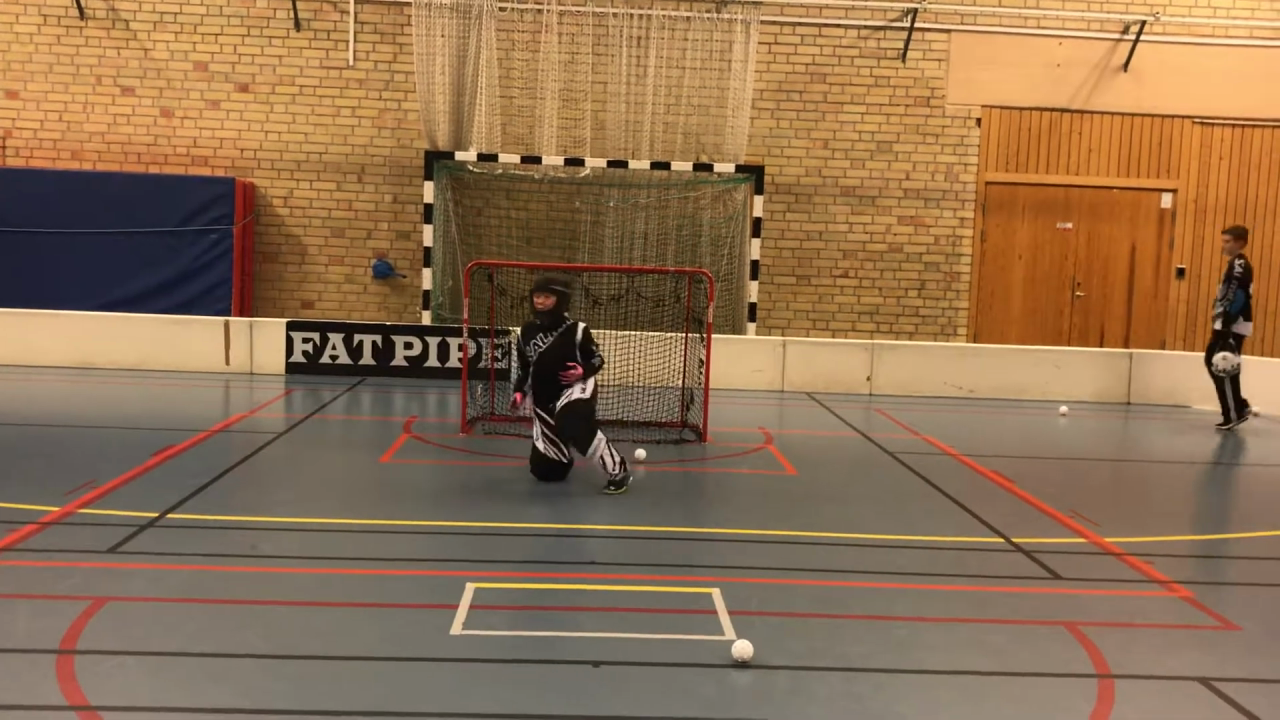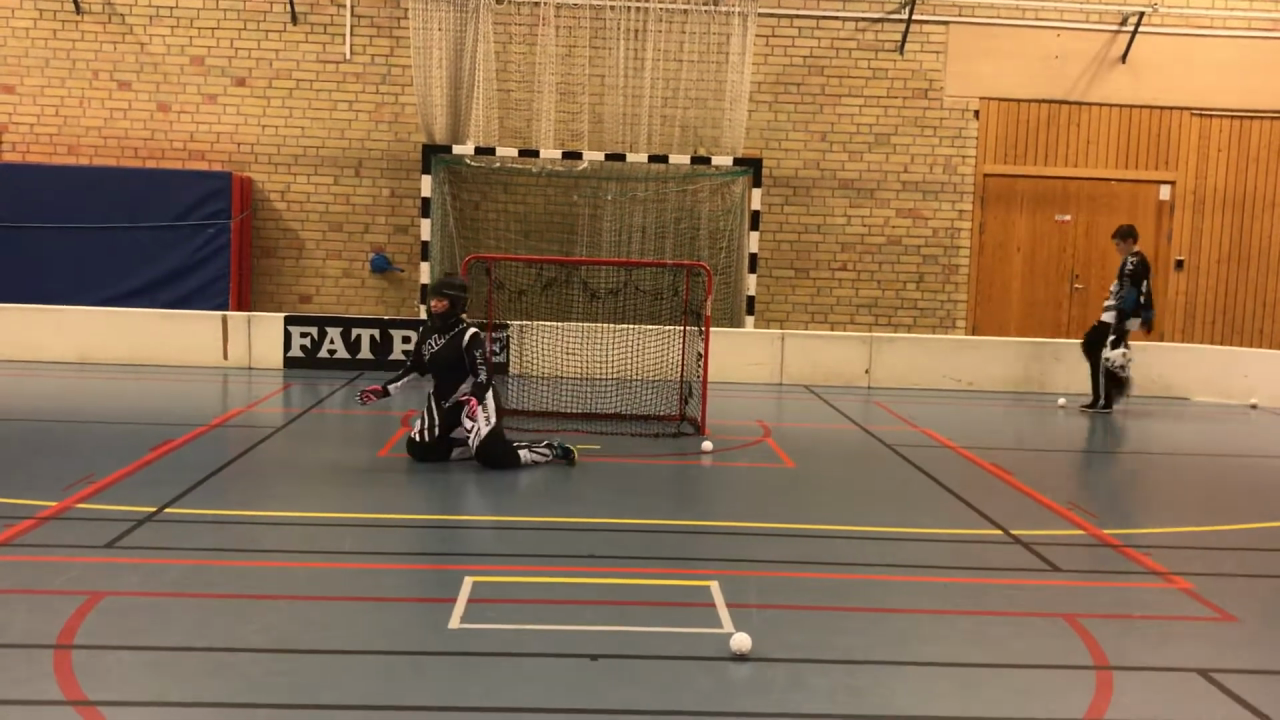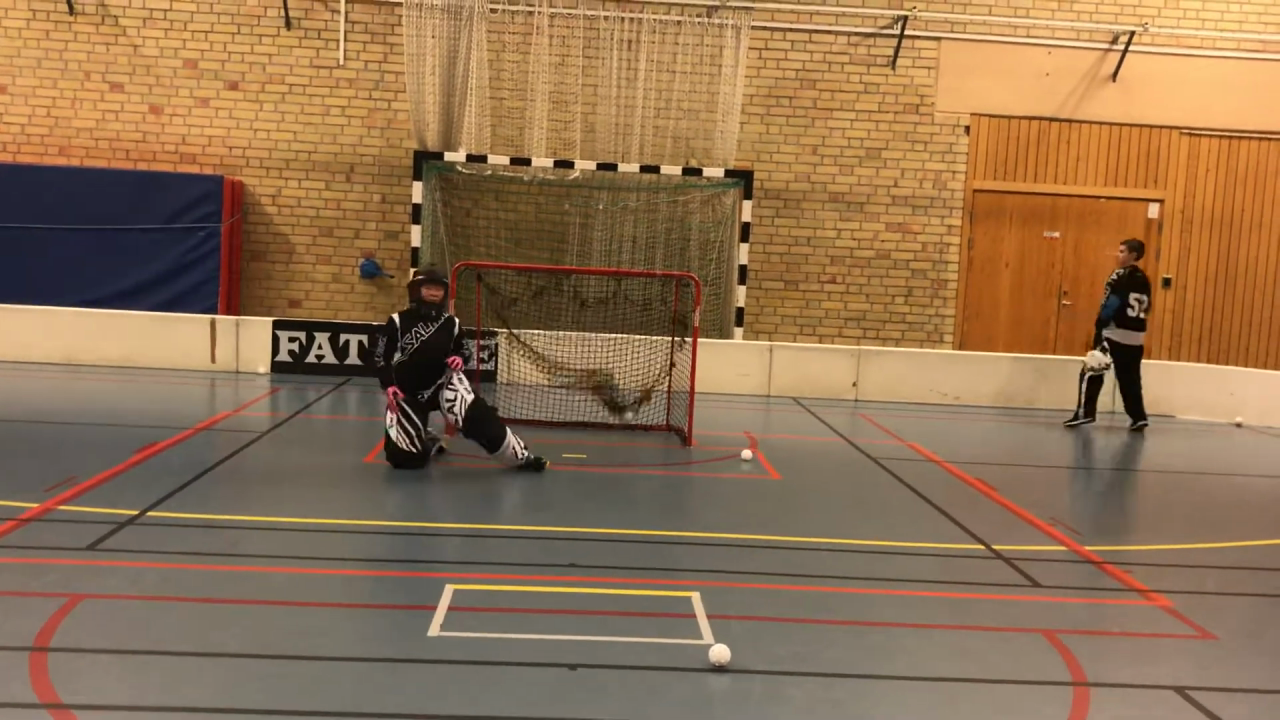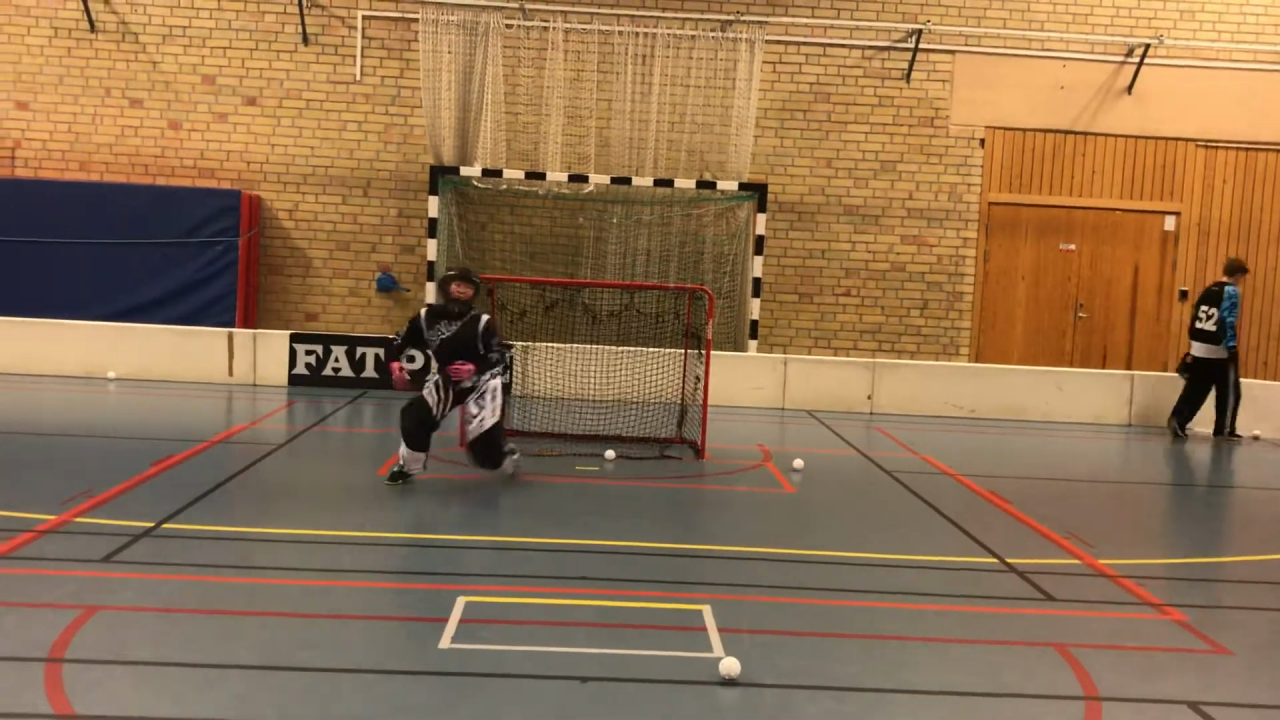
dt=1s
person 1, frame 1
left shoulder: (577, 330)
right shoulder: (526, 332)
left elbow: (597, 360)
right elbow: (523, 369)
left wrist: (582, 371)
right wrist: (519, 392)
left hip: (575, 388)
right hip: (544, 401)
left knee: (572, 421)
right knee: (546, 470)
left ankle: (618, 471)
right ankle: (561, 449)
person 1, frame 2
left shoulder: (469, 335)
right shoulder: (427, 331)
left elbow: (483, 375)
right elbow: (414, 368)
left wrist: (475, 398)
right wrist: (384, 389)
left hip: (474, 399)
right hip: (443, 400)
left knee: (493, 456)
right knee: (418, 448)
left ankle: (552, 450)
right ankle: (475, 445)
person 1, frame 3
left shoulder: (451, 323)
right shoulder: (398, 321)
left elbow: (461, 350)
right elbow: (381, 357)
left wrist: (458, 358)
right wrist: (388, 386)
left hip: (444, 383)
right hip: (407, 393)
left knee: (478, 417)
right knee: (402, 457)
left ankle: (522, 457)
right ankle: (430, 444)
person 1, frame 4
left shoulder: (483, 322)
right shoulder: (428, 315)
left elbow: (497, 355)
right elbow: (402, 341)
left wrist: (474, 367)
right wrist: (394, 362)
left hip: (480, 381)
right hip: (445, 380)
left knee: (483, 445)
right knee: (417, 416)
left ankle: (508, 460)
right ankle: (405, 469)
person 2, frame 1
left shoulder: (1239, 265)
right shoulder: (1237, 264)
left elbow: (1237, 297)
left wrist: (1226, 325)
left hip: (1233, 325)
right hip: (1229, 325)
right knee: (1215, 364)
left ankle: (1232, 415)
right ankle: (1238, 408)
person 2, frame 2
left shoulder: (1131, 263)
right shoulder: (1141, 261)
left elbow: (1128, 296)
right elbow: (1146, 292)
left wrist: (1120, 324)
right wrist: (1147, 317)
left hip: (1116, 318)
right hip: (1116, 318)
left knee: (1102, 356)
right knee: (1089, 345)
left ankle: (1102, 402)
right ankle: (1118, 384)
person 2, frame 3
left shoulder: (1120, 275)
right shoulder: (1145, 279)
left elbow: (1111, 304)
left wrist: (1099, 328)
left hip: (1115, 332)
right hip: (1137, 335)
left knee: (1093, 371)
right knee: (1130, 379)
left ankle: (1084, 413)
right ankle: (1138, 418)
person 2, frame 4
left shoulder: (1207, 291)
right shoulder: (1231, 292)
left elbow: (1195, 318)
right elbow: (1229, 321)
left wrist: (1193, 344)
right wrist: (1232, 347)
left hip: (1199, 347)
right hip: (1219, 350)
left knee: (1195, 389)
right knee: (1229, 390)
left ankle: (1178, 419)
right ankle: (1225, 429)
